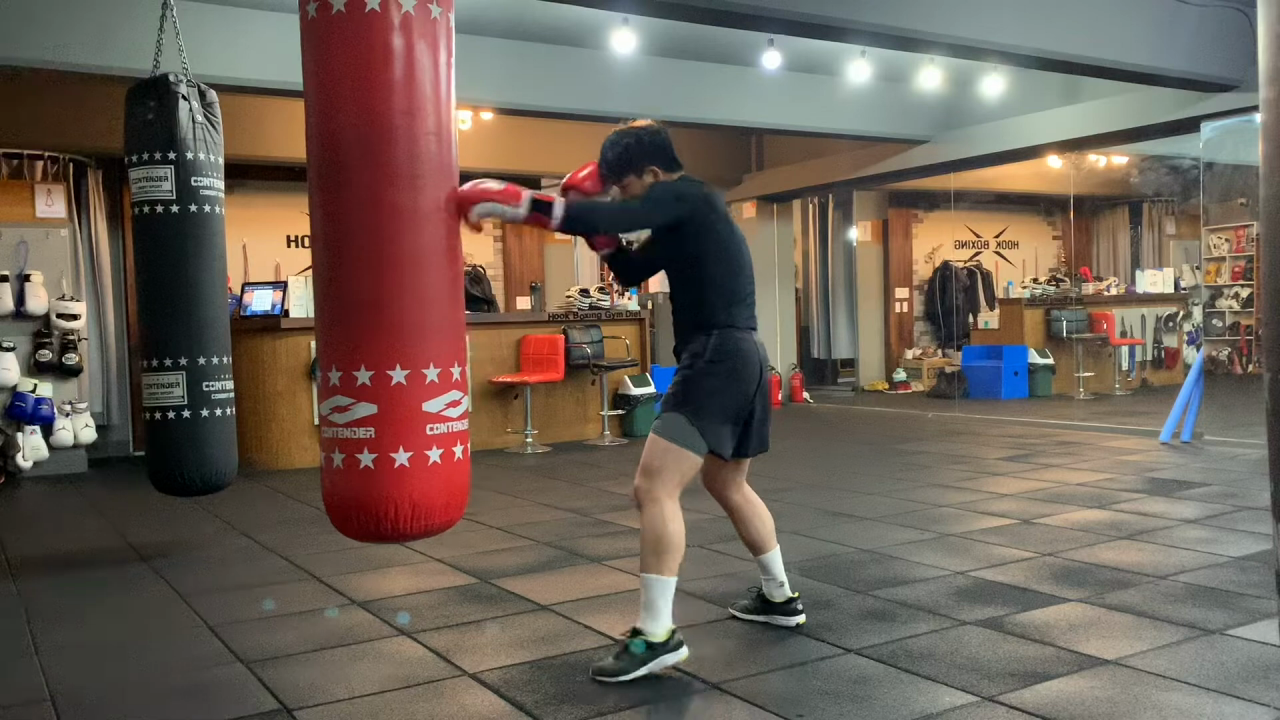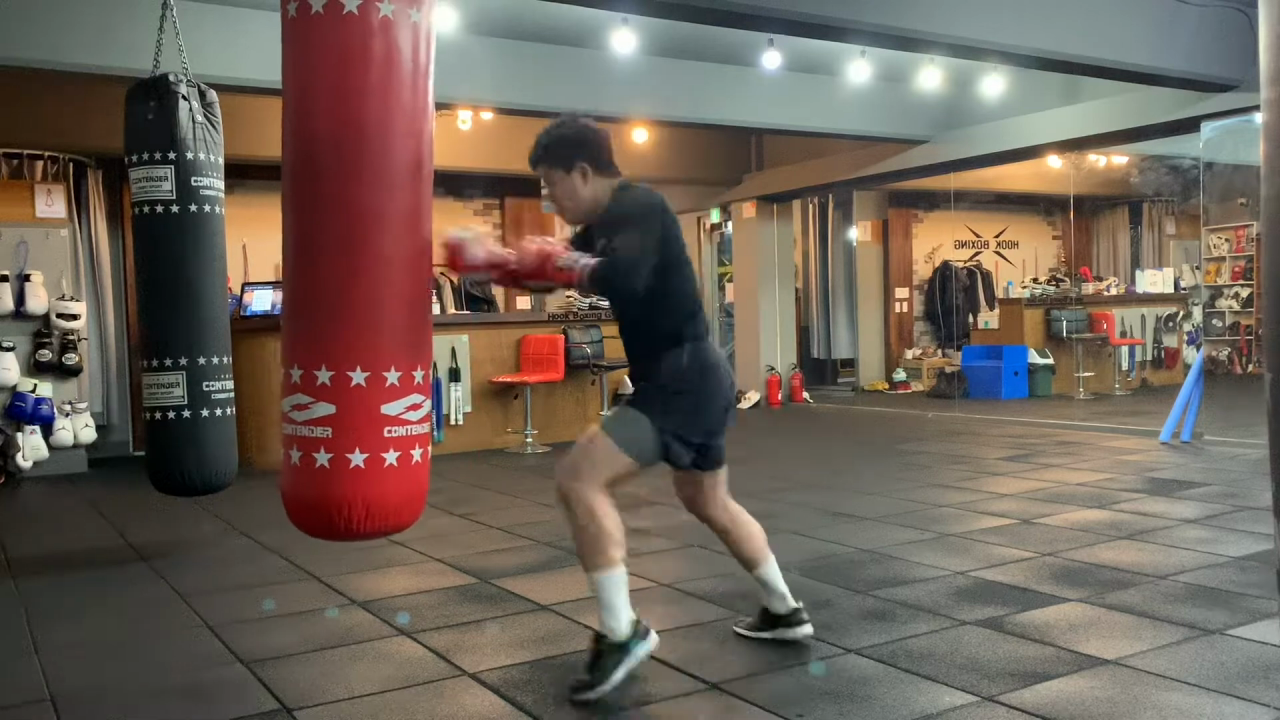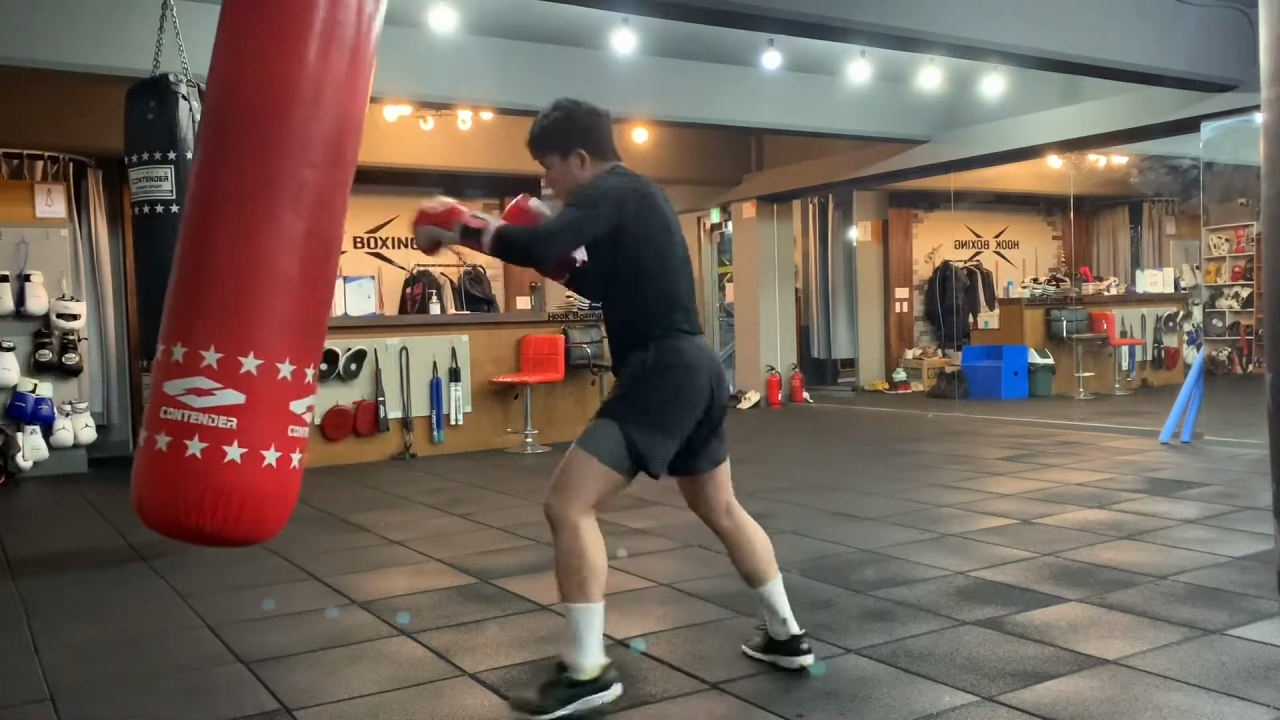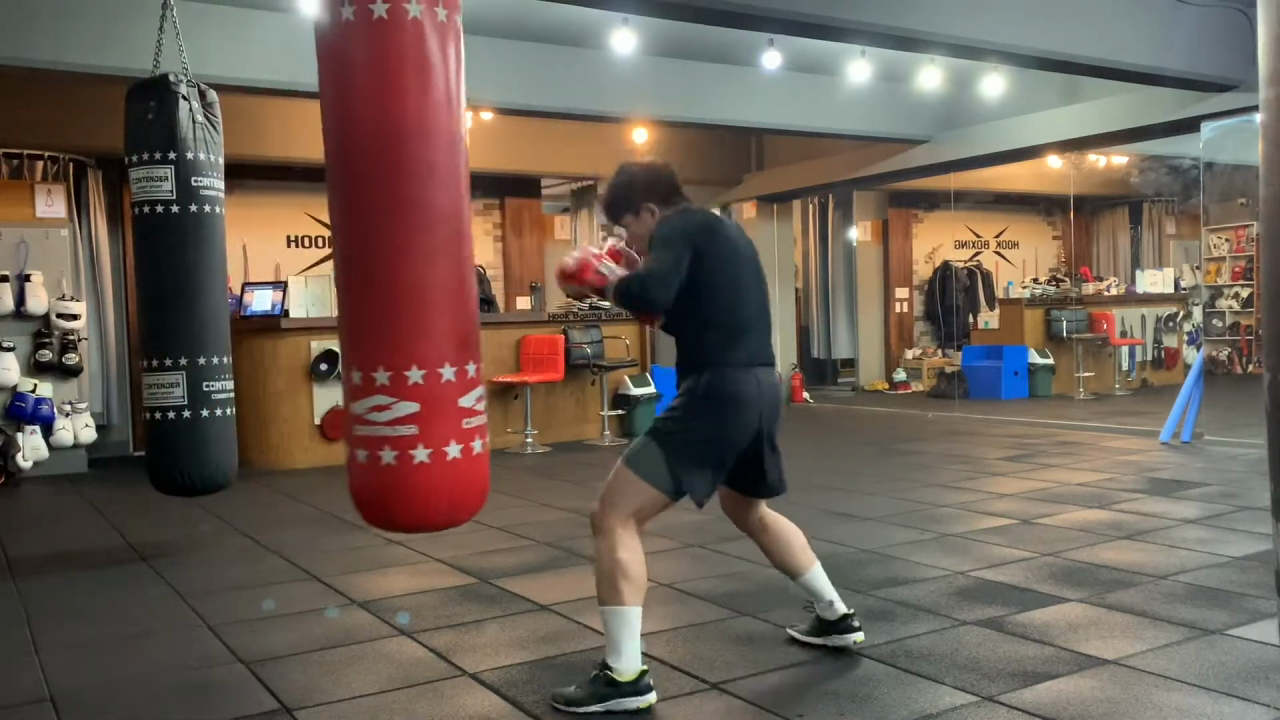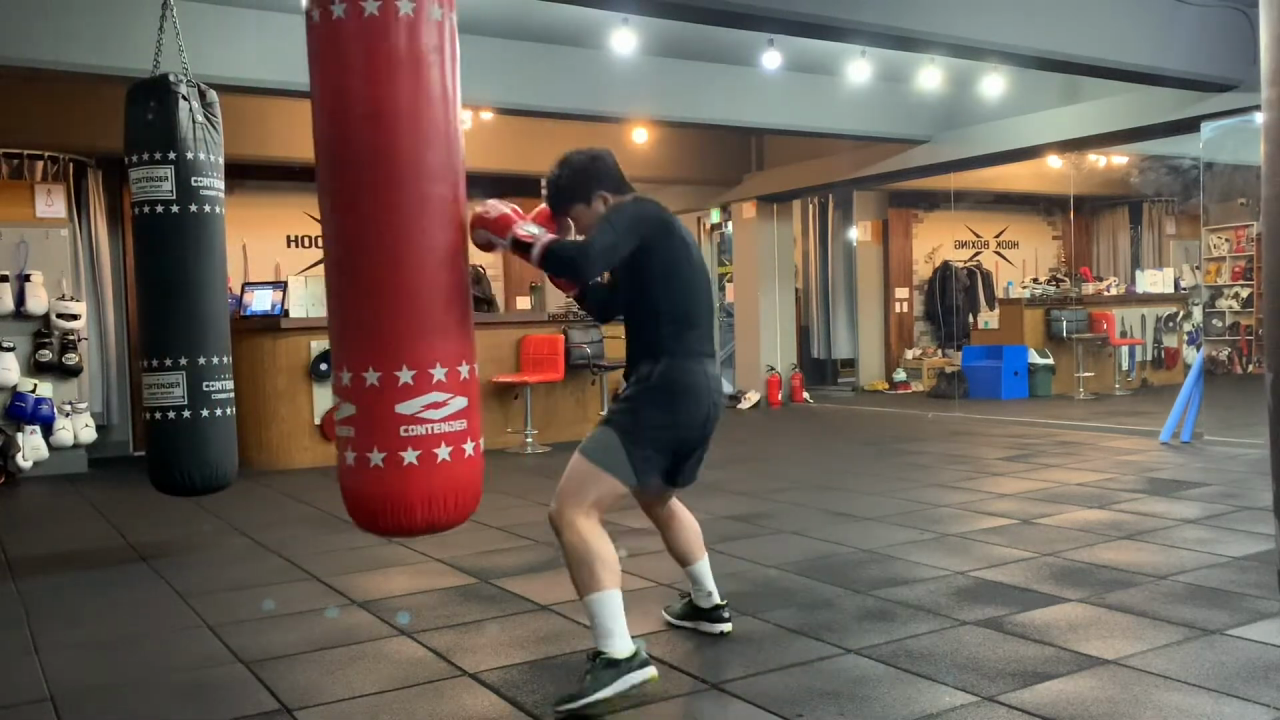
dt=1s
person 1, frame 1
left shoulder: (681, 195)
right shoulder: (689, 210)
left elbow: (607, 217)
right elbow: (631, 271)
left wrist: (519, 205)
right wrist: (596, 223)
left hip: (717, 361)
right hip: (743, 359)
left knee: (654, 488)
right knee: (728, 483)
left ankle: (655, 634)
right ankle: (780, 597)
person 1, frame 2
left shoulder: (635, 206)
right shoulder: (607, 223)
left elbow: (625, 281)
right elbow: (551, 271)
left wrist: (557, 264)
right wrist: (497, 262)
left hip: (679, 378)
right hip: (694, 376)
left knee: (577, 481)
right knee: (709, 502)
left ankle: (620, 633)
right ankle: (783, 611)
person 1, frame 3
left shoulder: (608, 194)
right shoulder: (641, 196)
left elbow: (539, 246)
left wrist: (458, 225)
right wrist: (563, 264)
left hip: (660, 371)
right hip: (696, 367)
left knee: (567, 505)
right knee: (719, 507)
left ankle: (587, 670)
right ankle: (786, 634)
person 1, frame 4
left shoulder: (679, 228)
right shoulder: (727, 234)
left elbow: (651, 293)
left wrist: (603, 279)
right wrist: (642, 297)
left hip: (716, 394)
right hip: (760, 389)
left knee: (613, 518)
right knee: (749, 511)
left ankle: (624, 674)
right ankle: (836, 616)
person 1, frame 5
left shoulder: (636, 216)
right shoulder: (654, 227)
left elbow: (584, 262)
right elbow: (606, 303)
left wrist: (520, 236)
right wrist: (560, 262)
left hip: (666, 386)
right hip: (700, 387)
left knee: (573, 511)
right knee: (657, 496)
left ankle: (618, 655)
right ankle: (708, 604)
